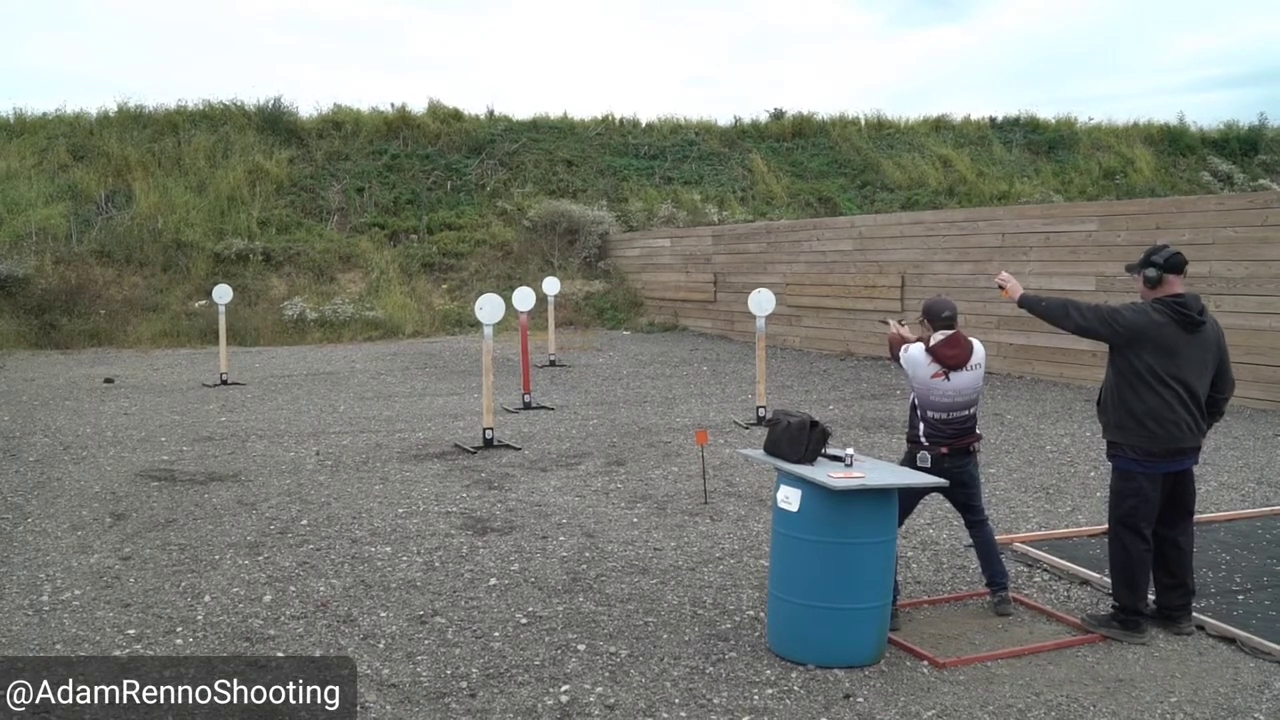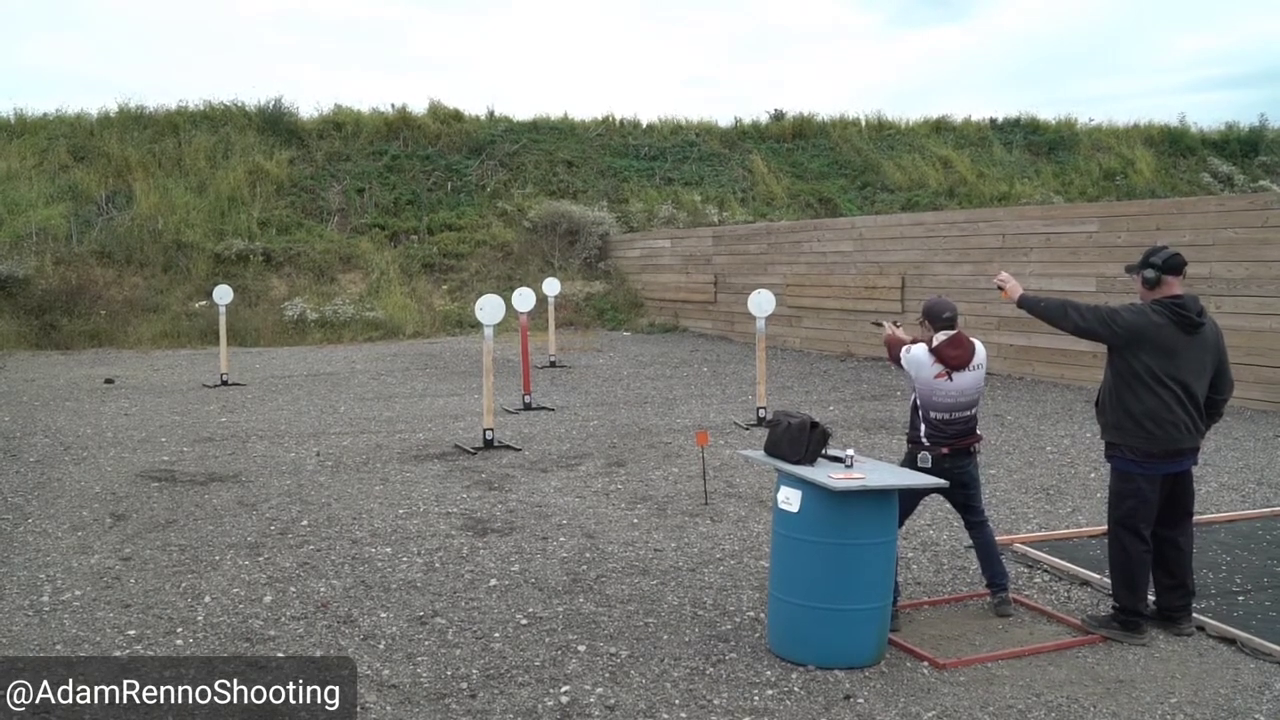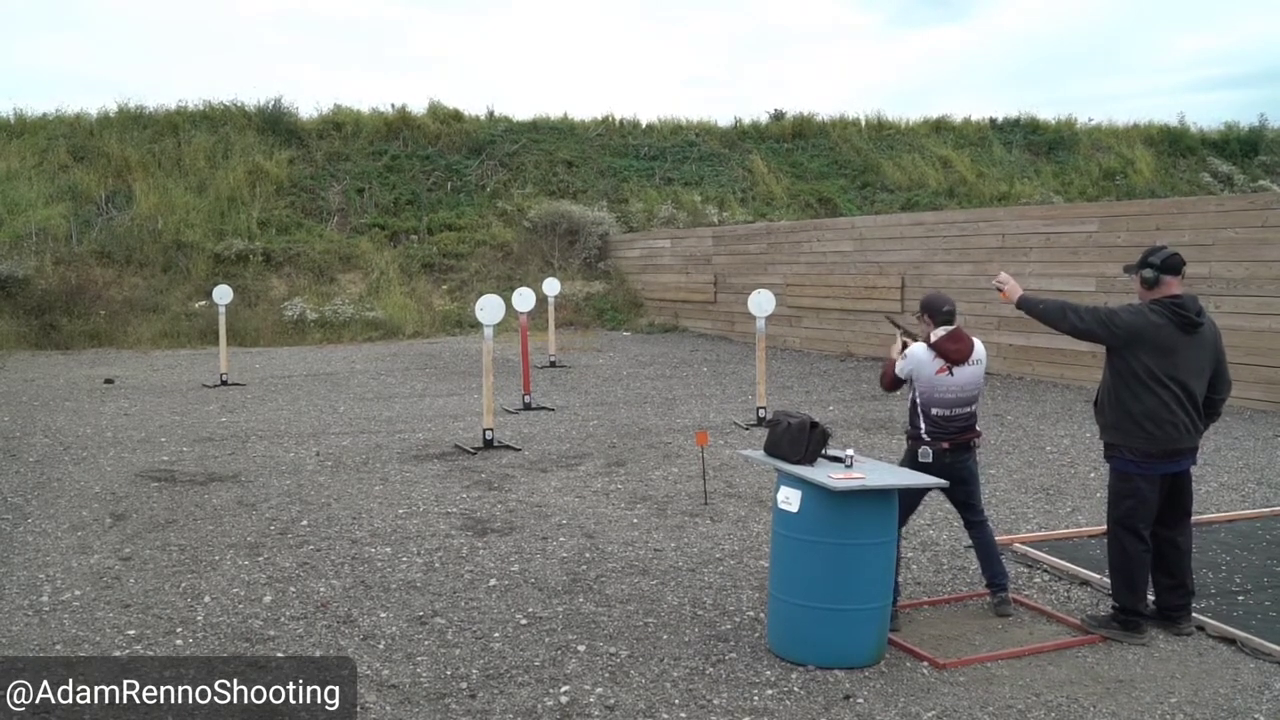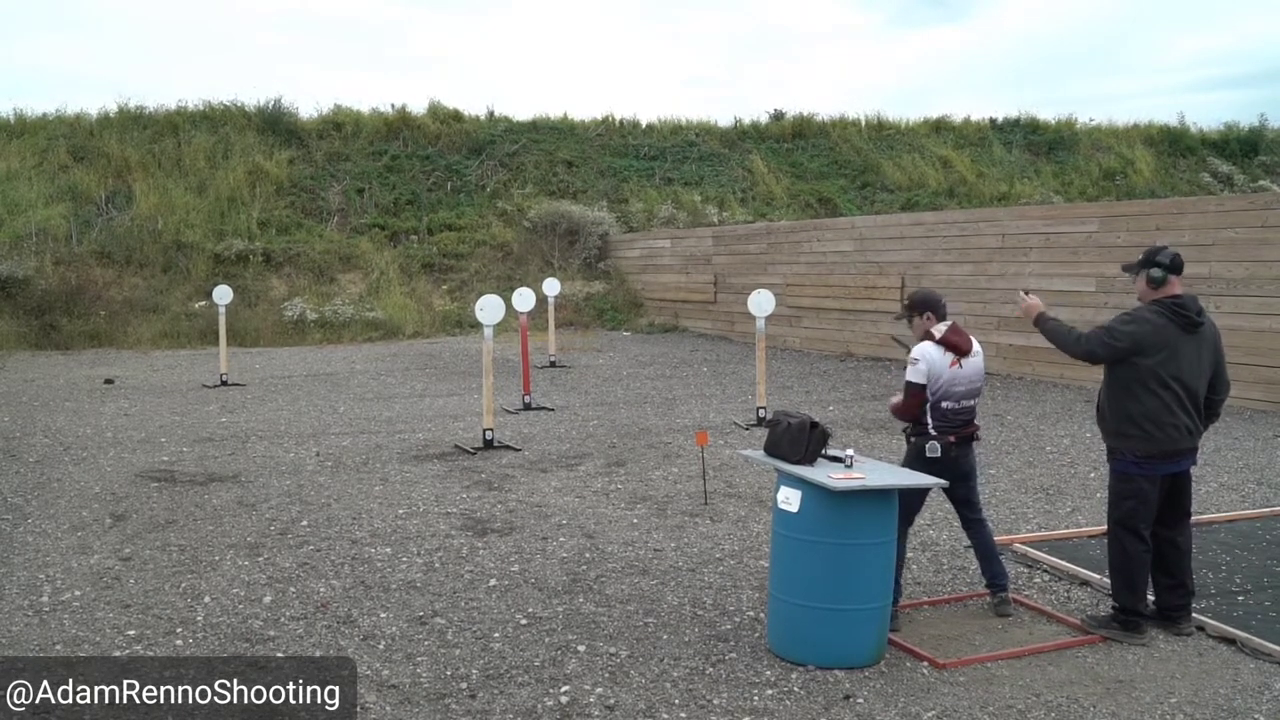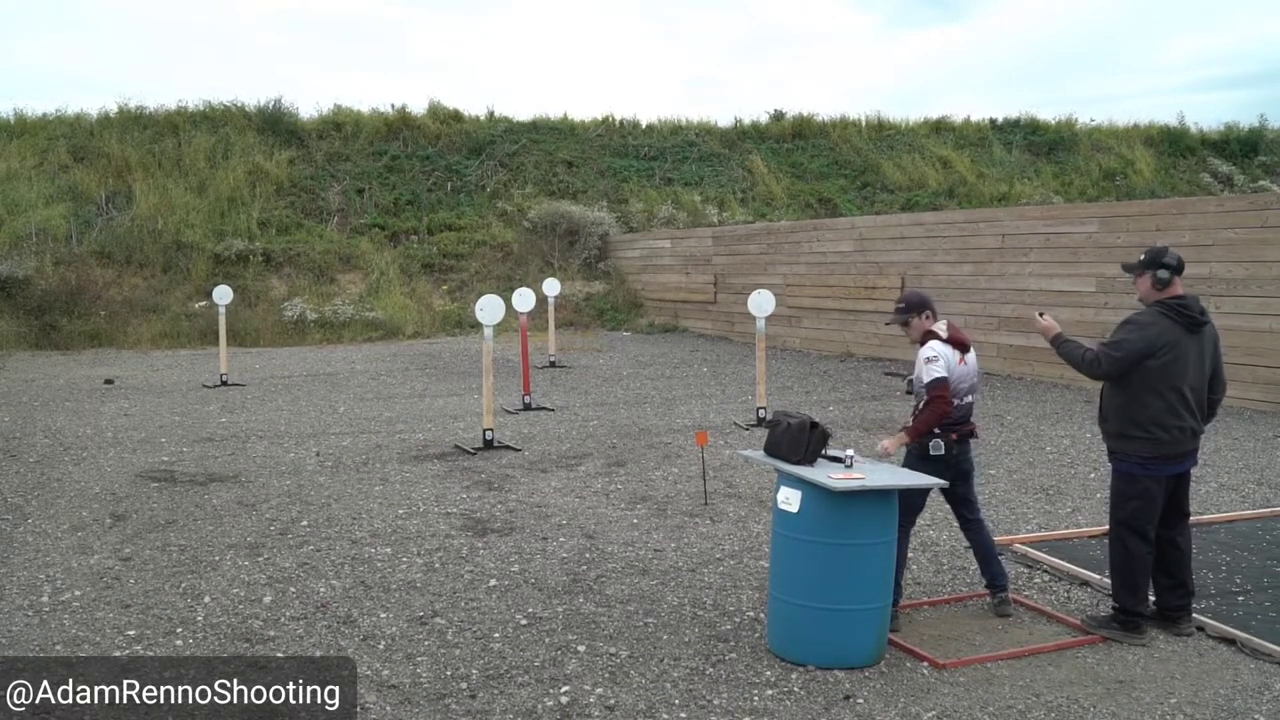
dt=0.3s
person 1, frame 1
left shoulder: (1138, 320)
right shoulder: (1209, 326)
left elbow: (1076, 315)
right elbow: (1223, 387)
left wrist: (1023, 297)
left hip: (1140, 451)
right hip: (1183, 449)
left knee: (1131, 531)
right knee: (1175, 529)
left ankle: (1129, 618)
right ankle: (1176, 611)
person 1, frame 2
left shoulder: (1136, 321)
right shoulder: (1207, 326)
left elbow: (1075, 316)
right elbow: (1222, 388)
left wrist: (1022, 297)
left hip: (1139, 452)
right hip: (1182, 450)
left knee: (1130, 532)
right knee: (1175, 530)
left ankle: (1129, 619)
right ankle: (1177, 611)
person 1, frame 3
left shoulder: (1136, 321)
right shoulder: (1206, 327)
left elbow: (1075, 319)
right elbow: (1220, 388)
left wrist: (1021, 298)
left hip: (1139, 452)
right hip: (1181, 450)
left knee: (1130, 532)
right knee: (1173, 530)
left ankle: (1129, 619)
right ankle: (1176, 611)
person 1, frame 4
left shoulder: (1140, 324)
right shoulder: (1205, 326)
left elbow: (1085, 347)
right elbow: (1219, 389)
left wrist: (1040, 317)
left hip: (1139, 453)
right hip: (1181, 450)
left knee: (1130, 533)
right knee: (1173, 530)
left ankle: (1129, 619)
right ankle: (1176, 611)
person 1, frame 5
left shoulder: (1146, 325)
right shoulder: (1203, 327)
left elbow: (1099, 364)
right elbow: (1215, 388)
left wrist: (1057, 338)
left hip: (1142, 453)
right hip: (1181, 449)
left knee: (1131, 533)
right knee: (1172, 529)
left ankle: (1130, 619)
right ankle: (1176, 611)
person 2, frame 1
left shoulder: (916, 355)
right shoulder: (977, 351)
left elbow: (899, 351)
left wrist: (897, 336)
right wrist: (912, 338)
left hip: (923, 460)
right hip: (963, 458)
right knee: (977, 521)
left ankle: (886, 604)
right ankle: (1000, 593)
person 2, frame 2
left shoulder: (918, 357)
right shoulder: (978, 351)
left elbow: (898, 353)
left wrist: (892, 337)
right wrist: (908, 339)
left hip: (924, 460)
right hip: (964, 459)
right knee: (977, 523)
left ankle: (887, 606)
right ankle: (1001, 594)
person 2, frame 3
left shoulder: (916, 354)
right shoulder: (977, 350)
left elbow: (888, 383)
left wrist: (895, 356)
left hip: (923, 456)
right hip: (963, 455)
right knee: (977, 521)
left ankle: (887, 606)
right ankle: (1000, 593)
person 2, frame 4
left shoulder: (924, 352)
right shoulder: (973, 346)
left elbow: (912, 409)
left wrist: (896, 405)
left hip: (927, 451)
right hip: (962, 449)
left knee: (895, 526)
right knee: (975, 520)
left ankle: (888, 606)
right ankle: (1000, 593)
person 2, frame 5
left shoulder: (932, 351)
right shoulder: (962, 346)
left elbow: (940, 407)
left wrist: (900, 438)
right wrist: (923, 387)
left hip: (930, 449)
right hip: (960, 447)
left knee: (898, 525)
right knee: (972, 519)
left ankle: (888, 607)
right ankle: (1000, 593)
